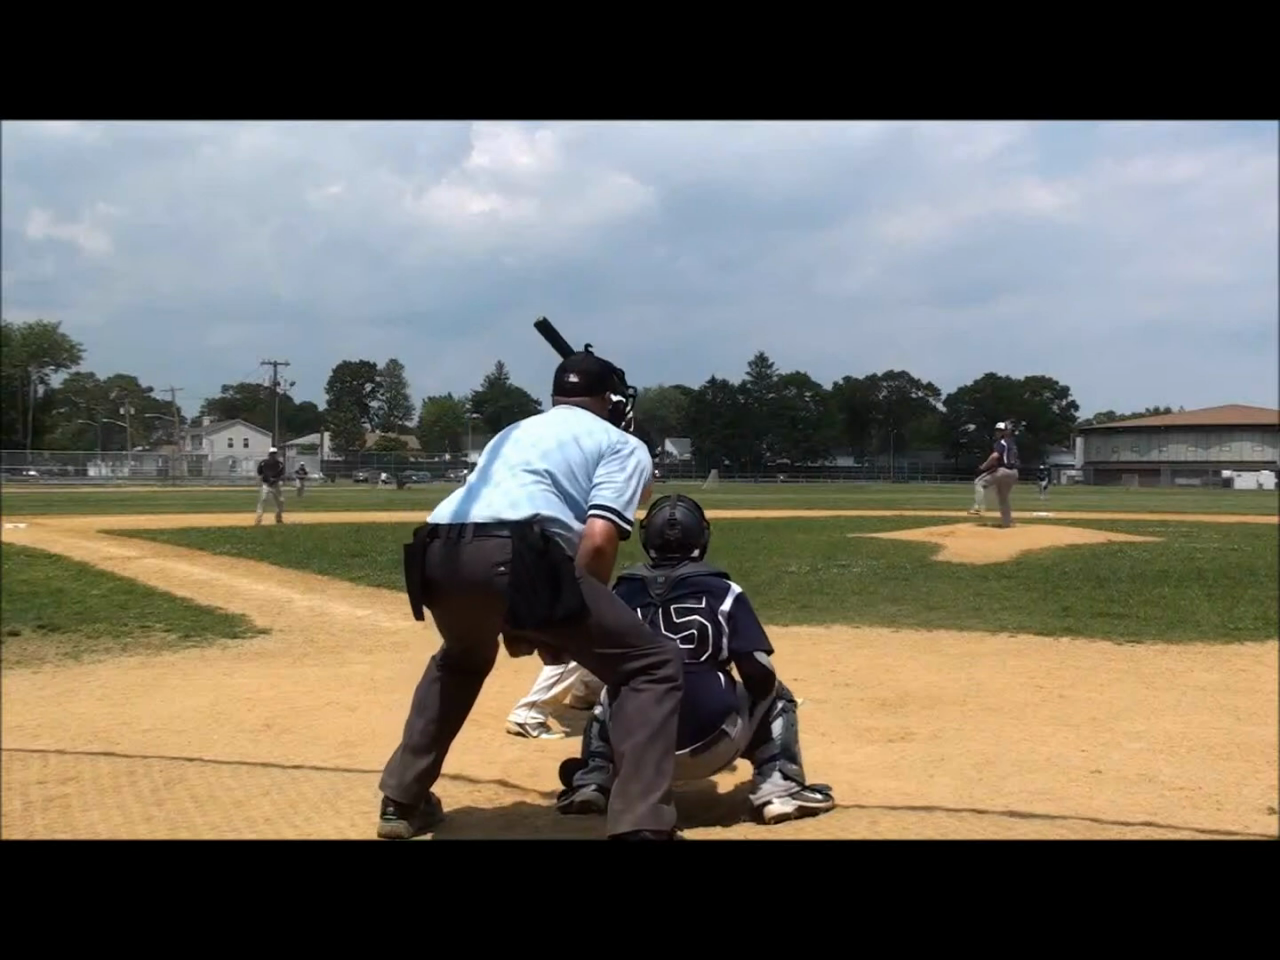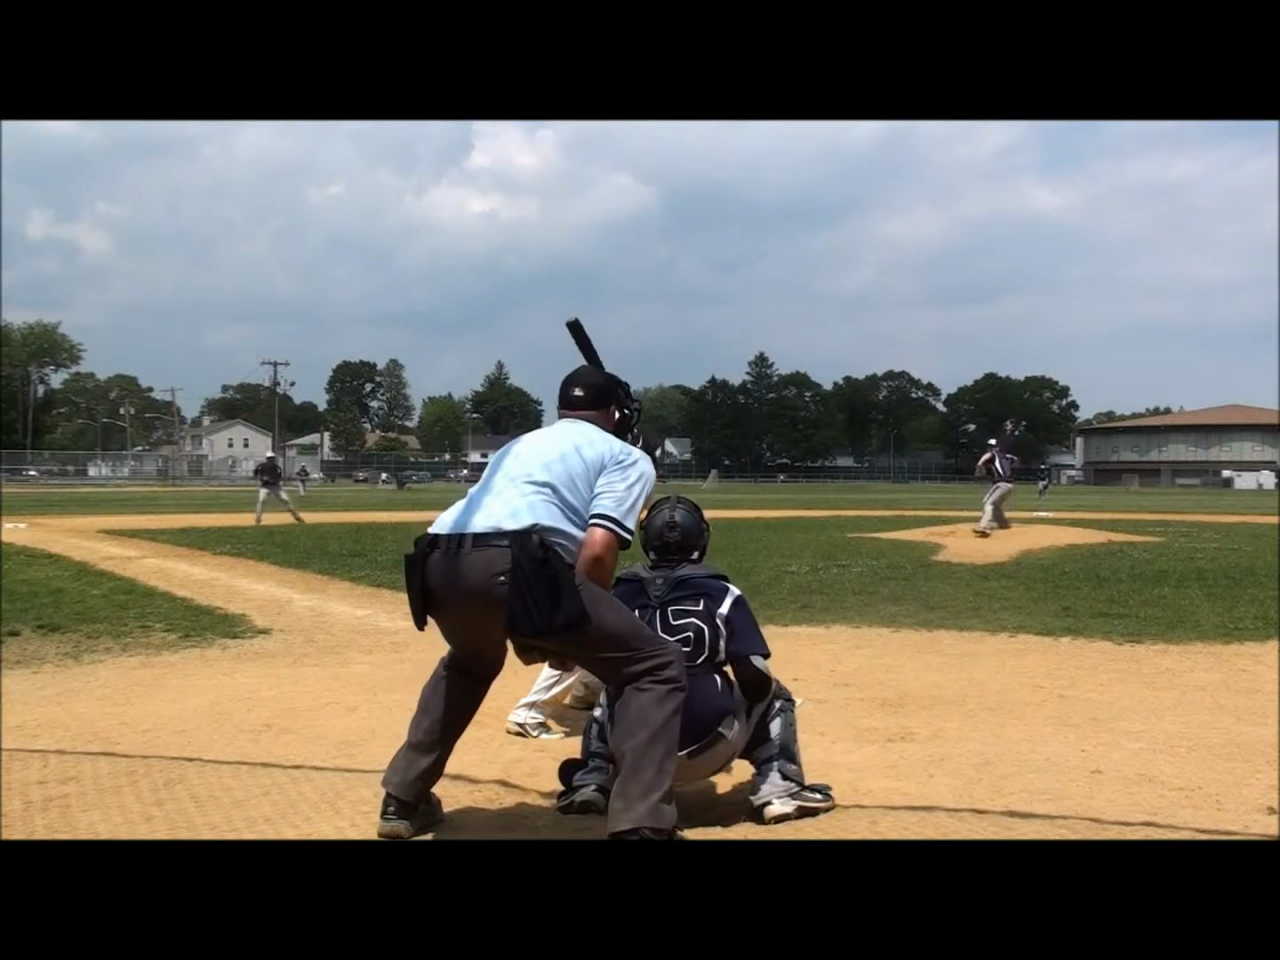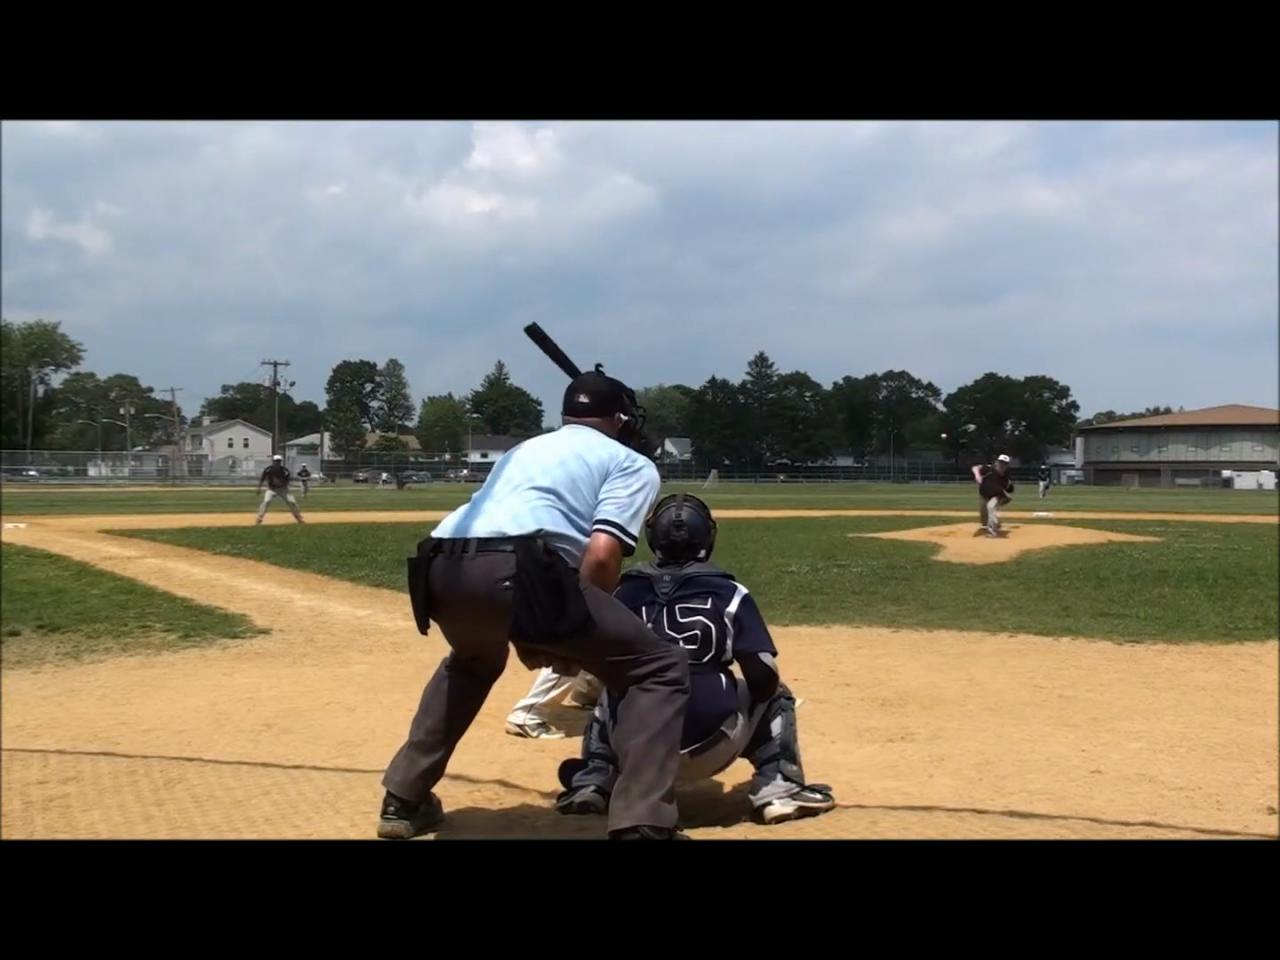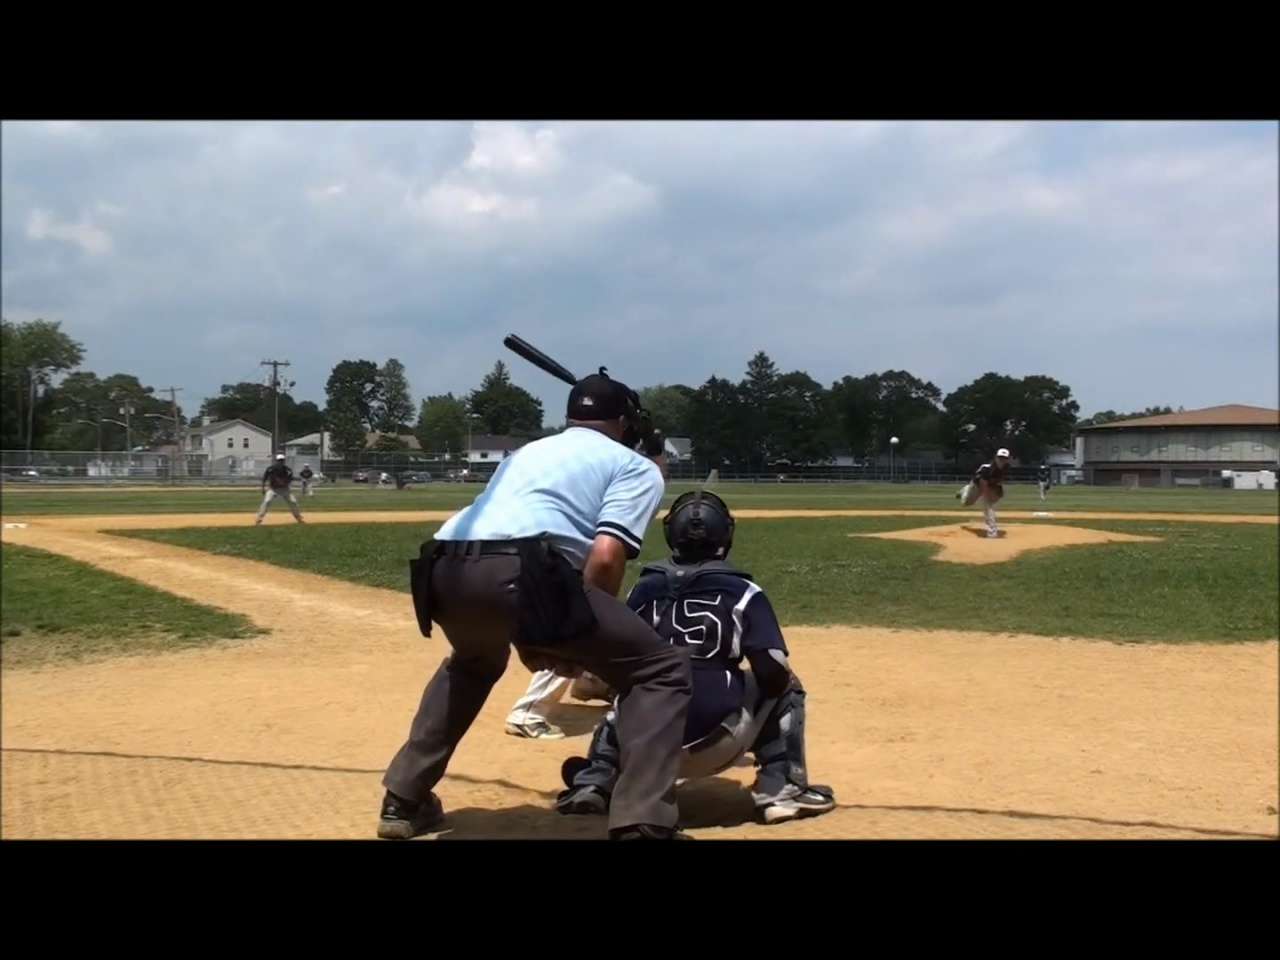
dt=0.3s
person 1, frame 1
left shoulder: (511, 432)
right shoulder: (622, 444)
right elbow: (597, 540)
left wrist: (510, 626)
right wrist: (578, 622)
left hip: (436, 553)
right hip: (514, 556)
left knee: (462, 659)
right knee: (653, 667)
left ankle: (402, 801)
right ankle: (640, 829)
person 1, frame 2
left shoulder: (518, 444)
right shoulder: (626, 456)
right elbow: (598, 548)
left wrist: (523, 633)
right wrist: (577, 630)
left hip: (437, 565)
right hip: (511, 565)
left knee: (469, 662)
right knee: (656, 668)
left ankle: (403, 800)
right ankle: (640, 827)
person 1, frame 3
left shoulder: (522, 449)
right shoulder: (631, 463)
right elbow: (601, 554)
left wrist: (526, 636)
right wrist: (578, 633)
left hip: (440, 569)
right hip: (515, 570)
left knee: (472, 662)
right knee: (660, 670)
left ankle: (404, 800)
right ankle: (641, 827)
person 1, frame 4
left shoulder: (525, 452)
right shoulder: (637, 466)
right elbow: (605, 556)
left wrist: (528, 641)
right wrist: (583, 639)
left hip: (443, 573)
right hip: (518, 571)
left knee: (472, 664)
right knee: (663, 671)
left ankle: (404, 800)
right ankle: (642, 826)
person 2, frame 1
left shoulder: (623, 592)
right shoulder: (723, 590)
right elbow: (759, 677)
right wrist: (769, 689)
right hip: (709, 746)
left knee: (610, 695)
right knee: (775, 695)
left ankle: (592, 783)
right ankle: (780, 791)
person 2, frame 2
left shoulder: (621, 593)
right shoulder: (722, 593)
right elbow: (756, 681)
right wrist: (766, 688)
right hip: (705, 749)
left knee: (609, 698)
right knee: (773, 695)
left ankle: (592, 783)
right ankle: (779, 790)
person 2, frame 3
left shoulder: (627, 591)
right shoulder: (729, 592)
right elbow: (763, 678)
right wrist: (766, 689)
right hip: (709, 747)
left knee: (611, 696)
right knee: (774, 694)
left ankle: (592, 783)
right ankle: (780, 791)
person 2, frame 4
left shoulder: (643, 587)
right shoulder: (743, 591)
right elbow: (773, 675)
right wrist: (782, 680)
right hip: (715, 745)
right knee: (784, 686)
left ankle: (593, 784)
right ankle: (783, 790)
